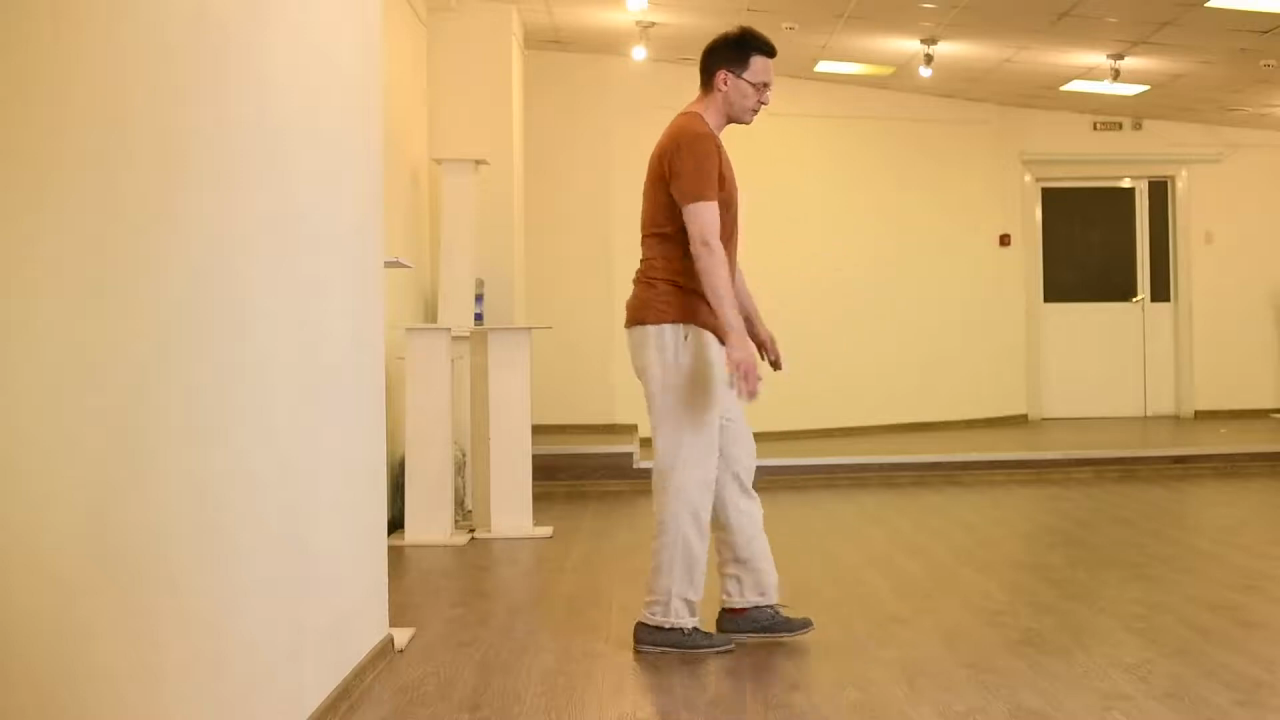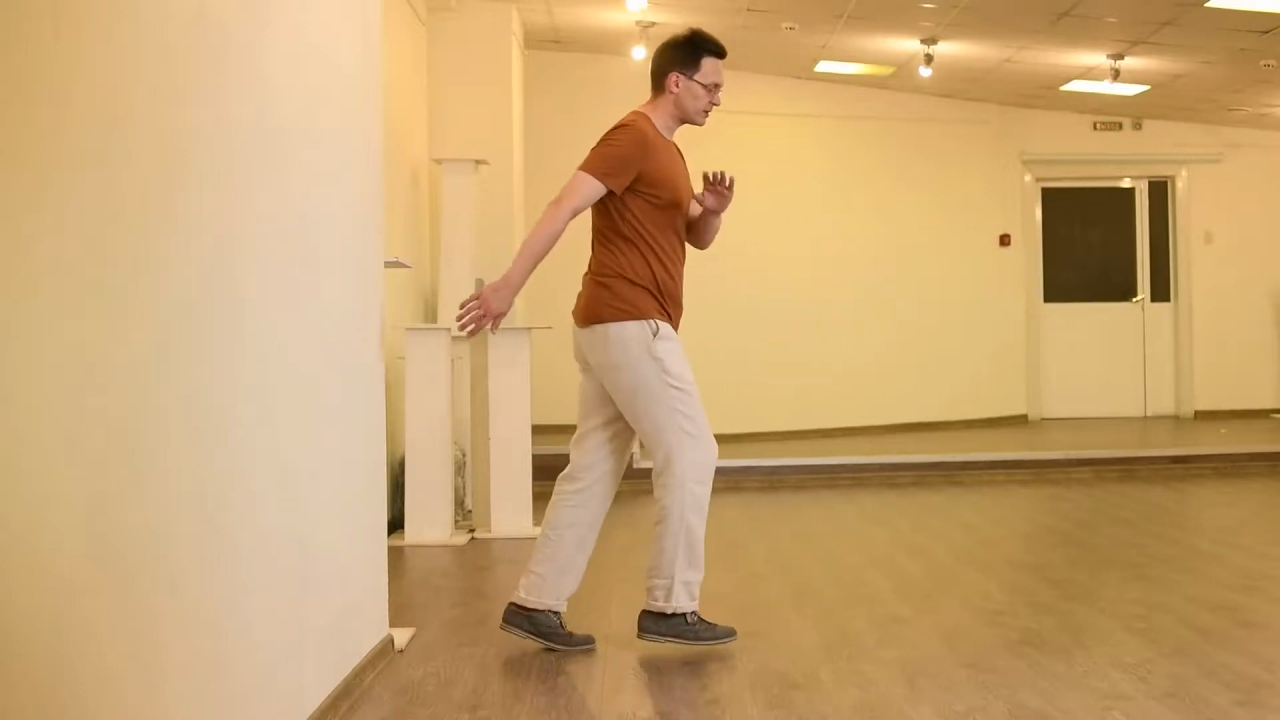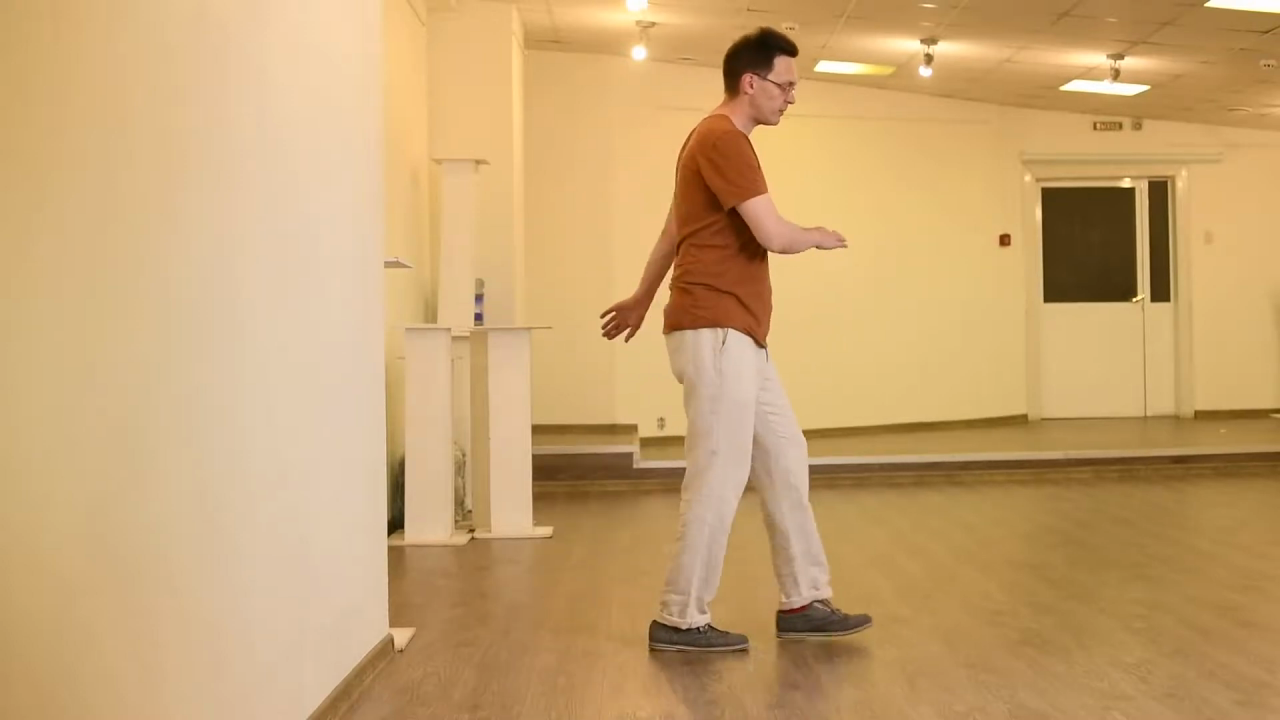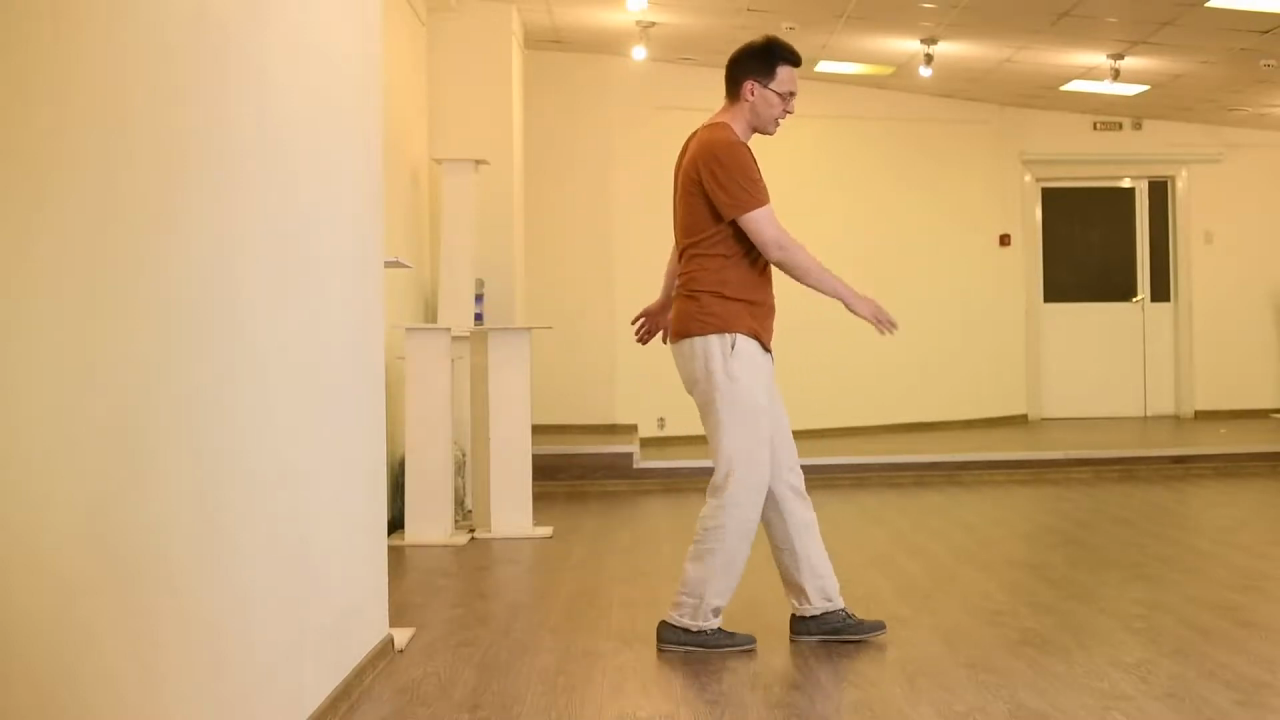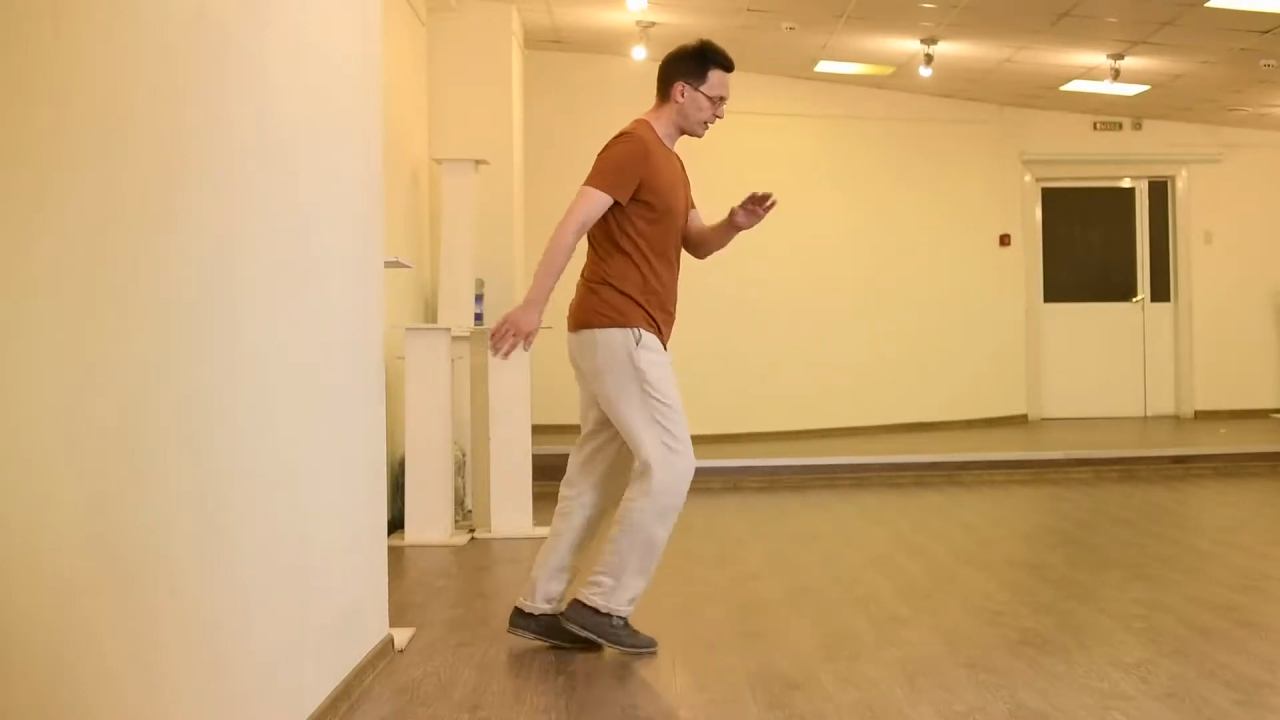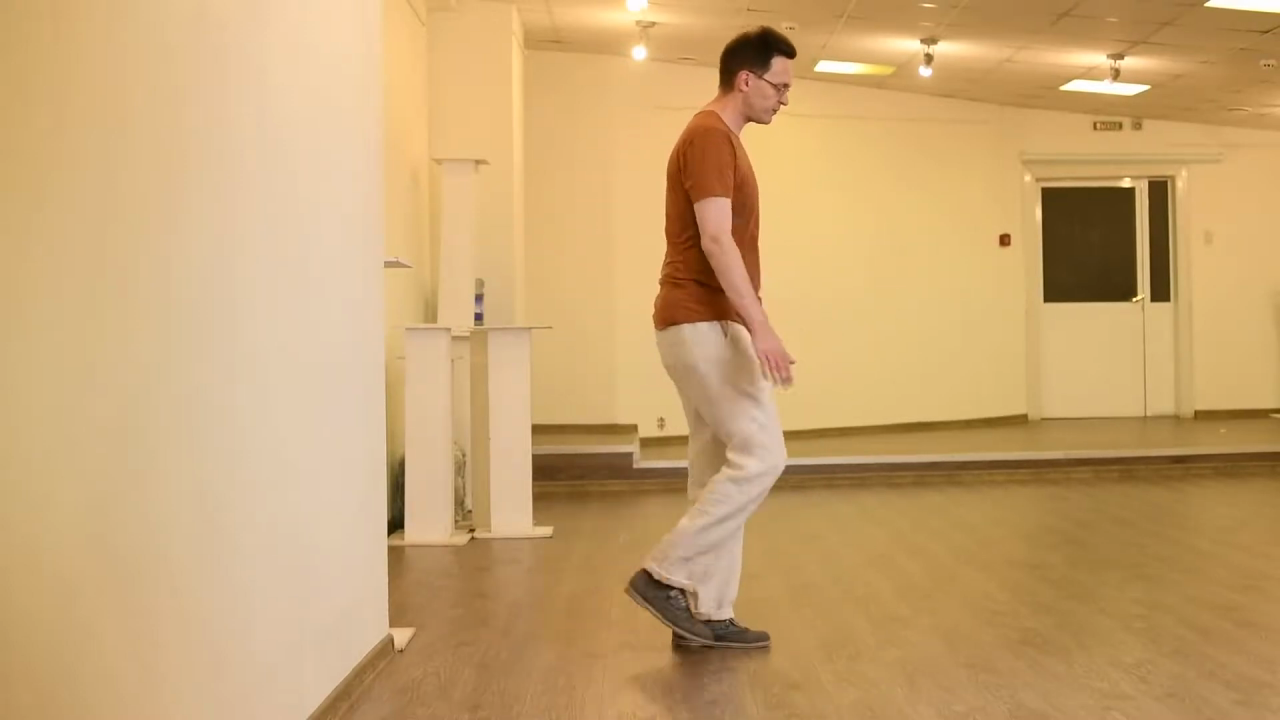
dt=0.7s
person 1, frame 1
left shoulder: (698, 139)
right shoulder: (694, 140)
left elbow: (720, 247)
right elbow: (706, 245)
left wrist: (753, 323)
right wrist: (735, 334)
left hip: (693, 332)
right hip: (676, 330)
left knee: (733, 464)
right knee: (692, 473)
left ankle: (747, 602)
right ankle: (666, 620)
person 1, frame 2
left shoulder: (667, 152)
right shoulder: (629, 139)
left elbow: (695, 236)
right elbow: (562, 209)
left wrist: (711, 209)
right wrist: (508, 284)
left hip: (614, 327)
right hip: (628, 326)
left knee: (592, 470)
right knee: (691, 452)
left ankle: (536, 605)
right ankle: (671, 607)
person 1, frame 3
left shoulder: (716, 140)
right shoulder: (723, 140)
left elbow: (673, 229)
right elbow: (773, 235)
left wrist: (641, 298)
right wrist: (819, 236)
left hip: (733, 334)
right hip: (716, 332)
left knee: (785, 455)
right knee: (719, 475)
left ankle: (804, 600)
right ankle: (680, 618)
person 1, frame 4
left shoulder: (714, 146)
right shoulder: (723, 149)
left elbow: (707, 245)
right elbow: (777, 247)
left wrist: (665, 303)
right wrist: (852, 297)
left hip: (726, 337)
right hip: (722, 337)
left knee: (779, 474)
right knee: (744, 478)
left ankle: (817, 609)
right ankle: (690, 619)
person 1, frame 5
left shoulder: (667, 159)
right shoulder: (633, 145)
left elbow: (697, 243)
right elbow: (574, 224)
left wrist: (741, 222)
right wrist: (533, 302)
left hip: (620, 334)
right hip: (616, 332)
left knee: (596, 472)
right knee: (669, 462)
left ankle: (540, 606)
right ankle: (602, 601)
person 1, frame 6
left shoulder: (719, 142)
right shoulder: (712, 139)
right elbow: (717, 240)
left wrist: (754, 325)
right wrist: (762, 327)
left hip: (714, 330)
right hip: (705, 330)
left knee: (721, 466)
right knee: (760, 456)
left ankle: (707, 613)
right ankle: (662, 572)
